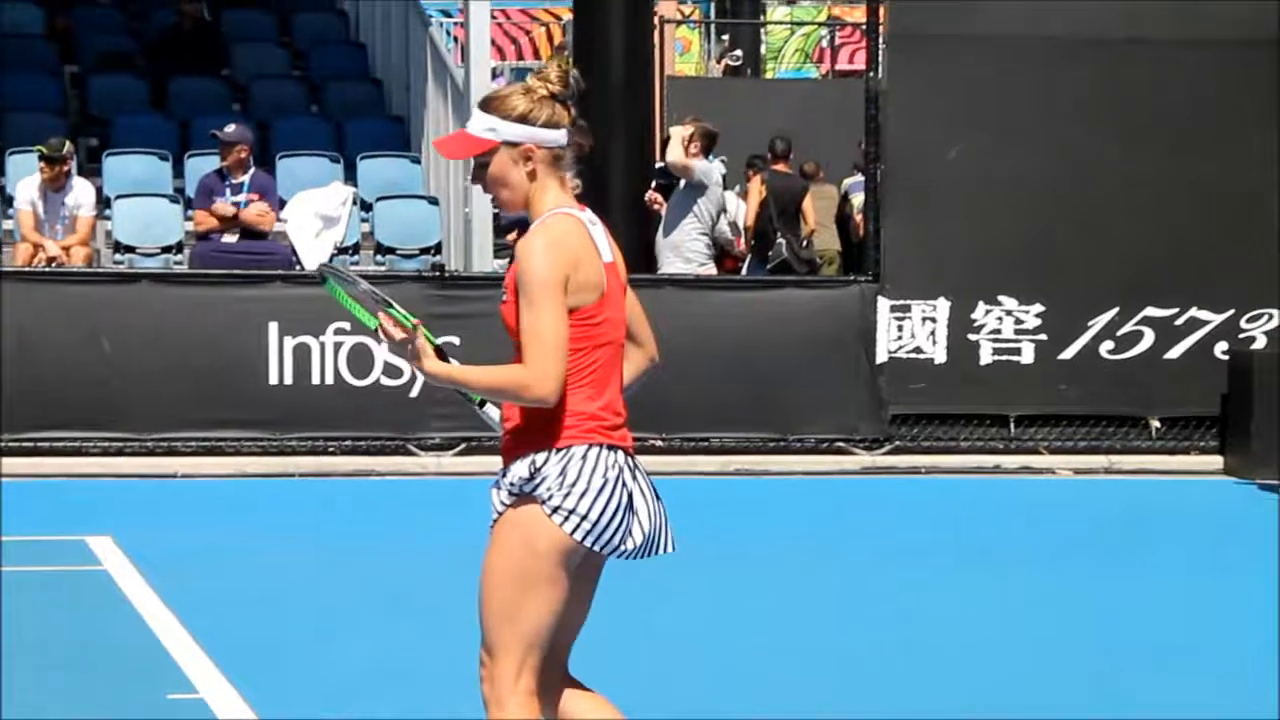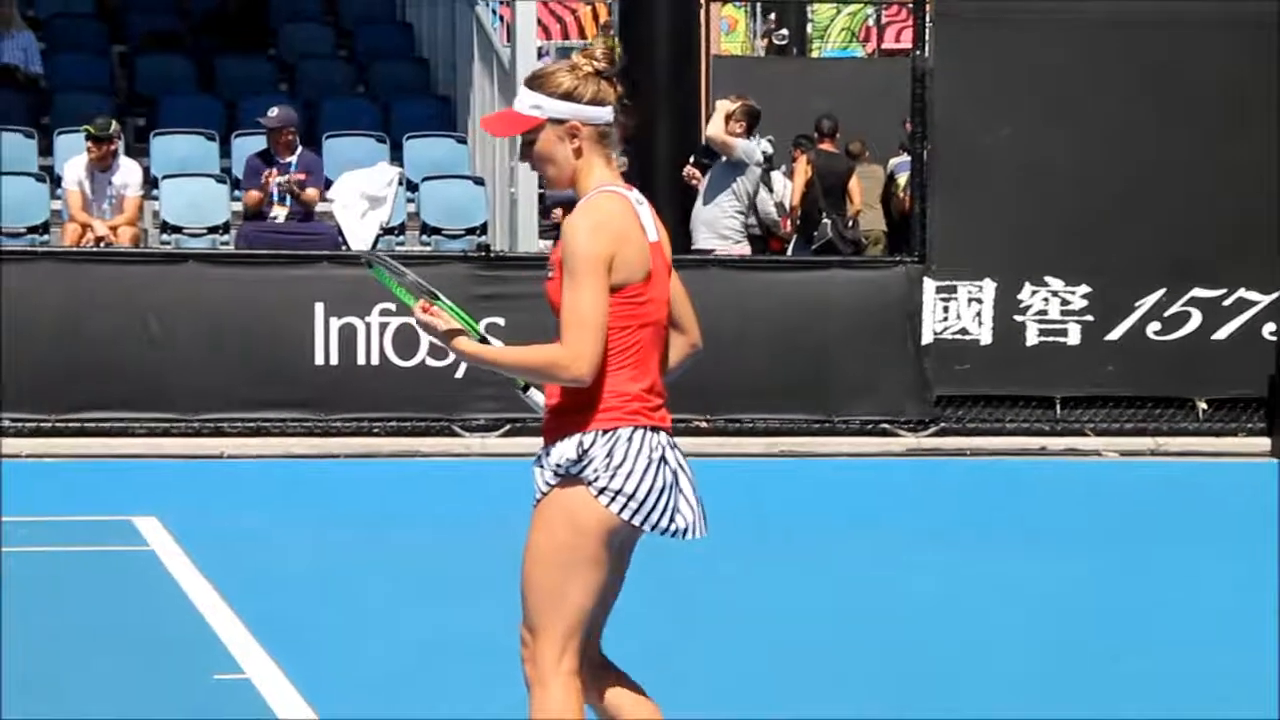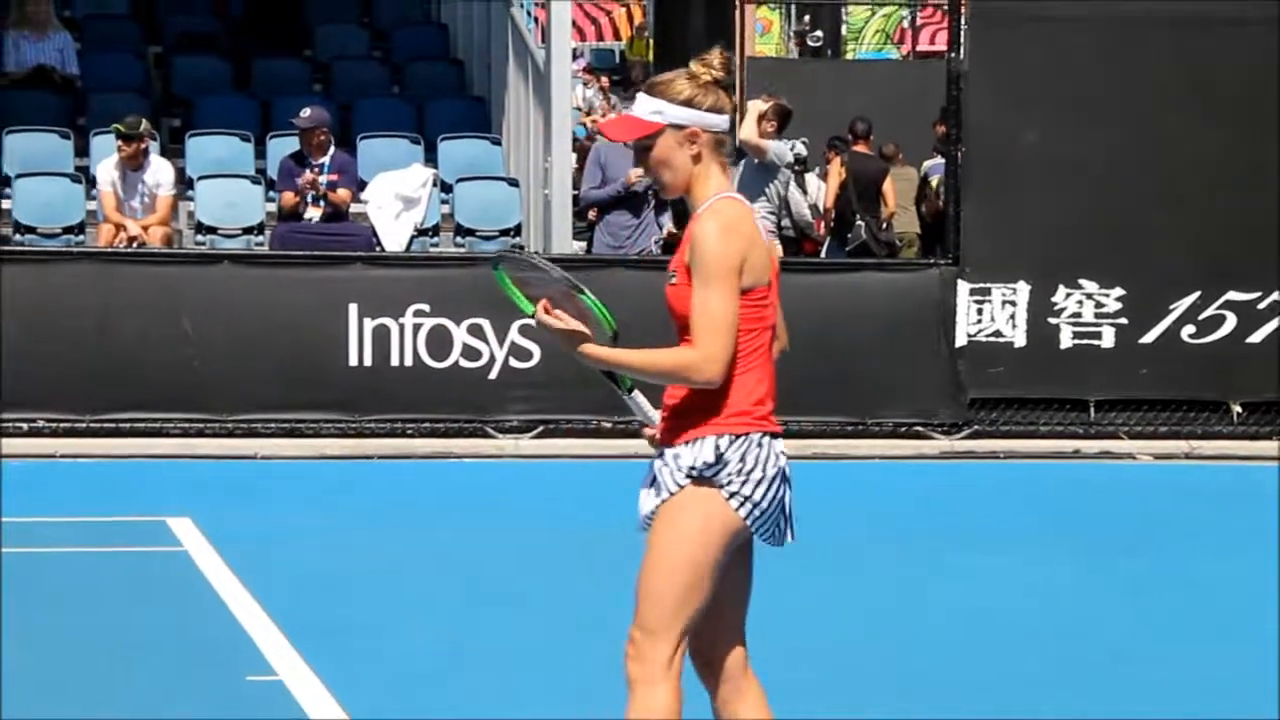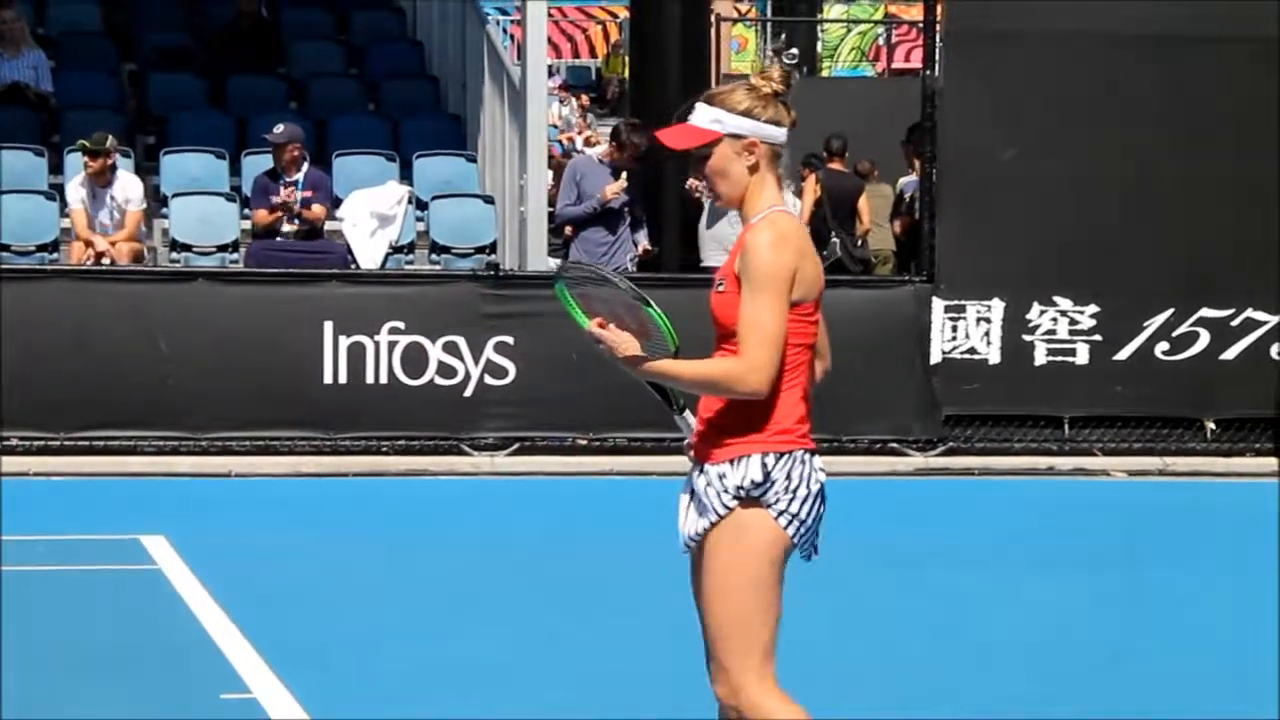
dt=0.4s
person 1, frame 1
left shoulder: (545, 243)
right shoulder: (589, 231)
left elbow: (541, 384)
right elbow: (642, 350)
left wrist: (433, 367)
left hip: (555, 473)
right hip: (594, 468)
person 1, frame 2
left shoulder: (590, 222)
right shoulder: (636, 211)
left elbow: (577, 361)
right elbow: (686, 337)
left wrist: (468, 347)
left hip: (596, 452)
right hip: (633, 447)
left knee: (547, 660)
right knee: (575, 654)
person 1, frame 3
left shoulder: (715, 226)
right shoulder: (734, 220)
left elbow: (706, 363)
right elbow: (774, 340)
left wrist: (594, 351)
left hip: (716, 458)
right hip: (722, 455)
left knee: (649, 656)
right knee: (721, 661)
person 1, frame 4
left shoulder: (769, 238)
right shoulder: (773, 235)
left elbow: (752, 374)
right elbow: (817, 360)
left wrist: (642, 362)
left hip: (755, 476)
right hip: (739, 472)
